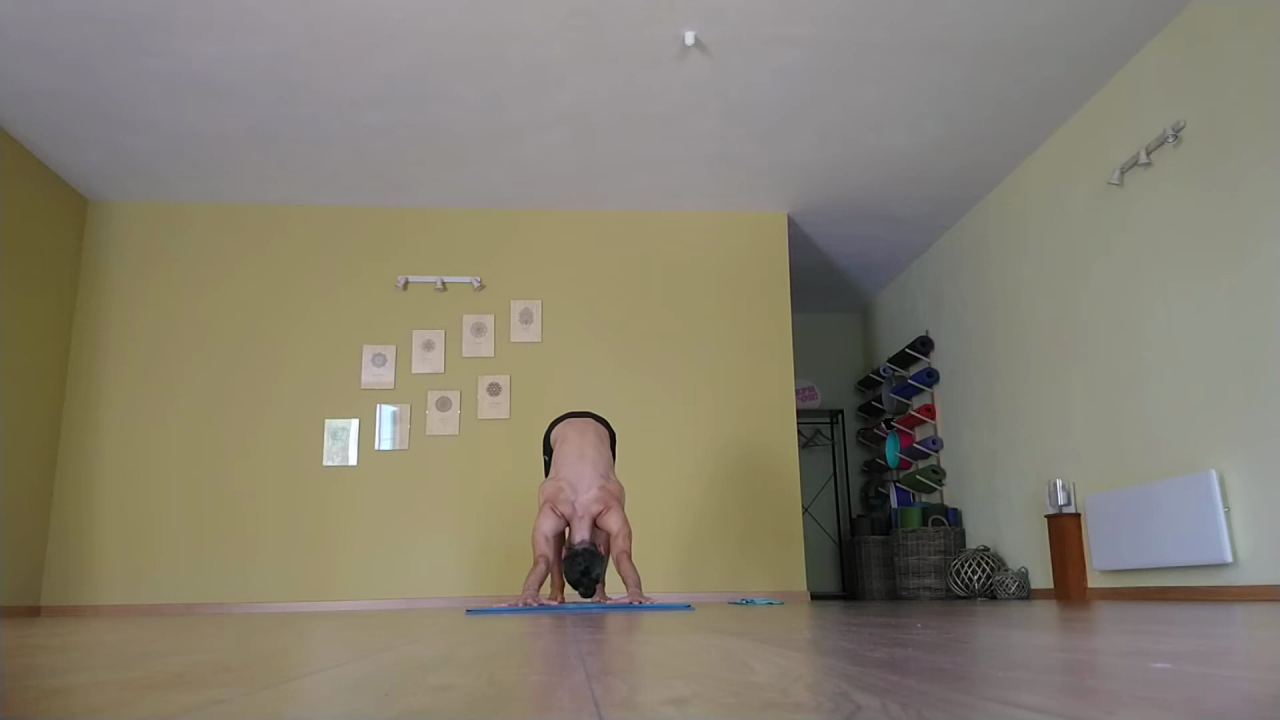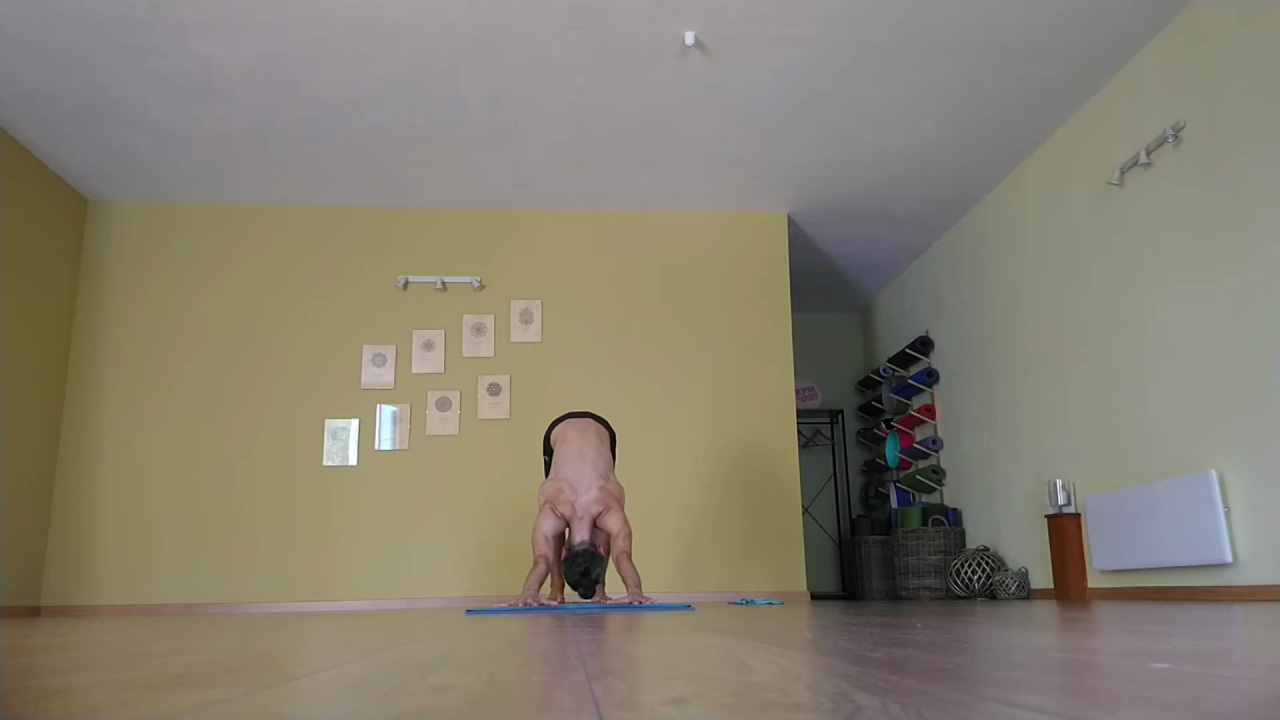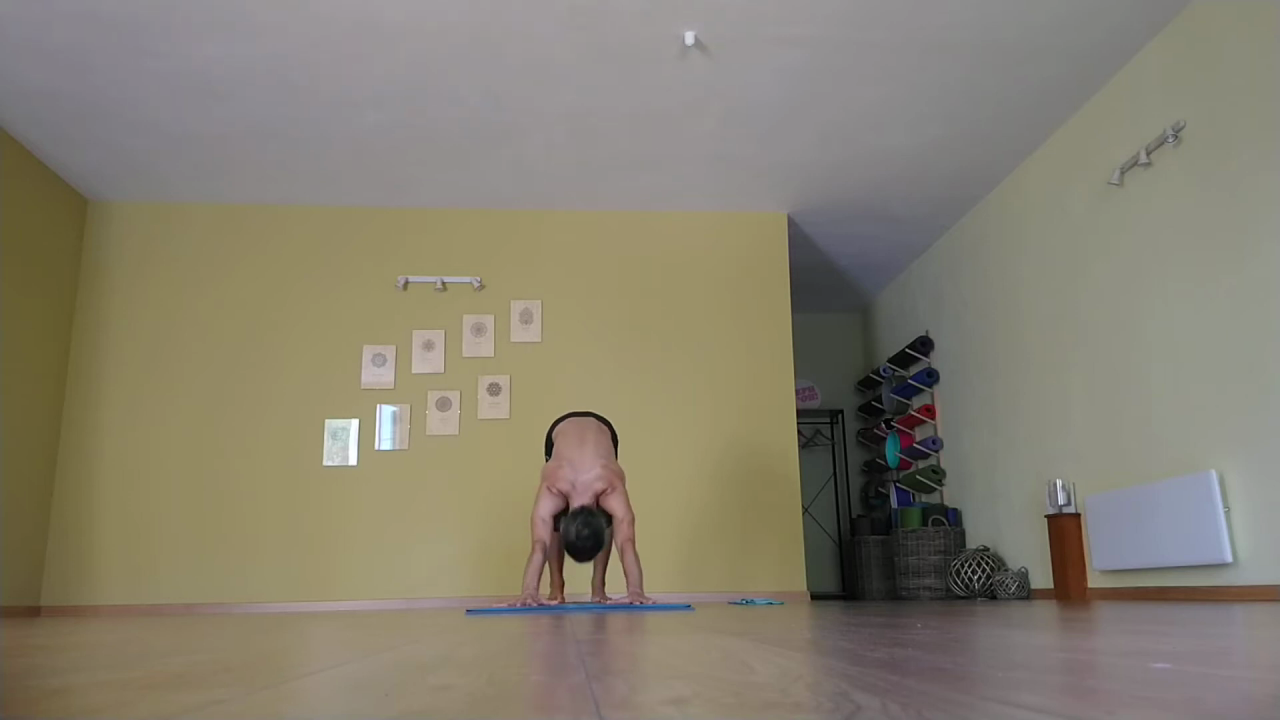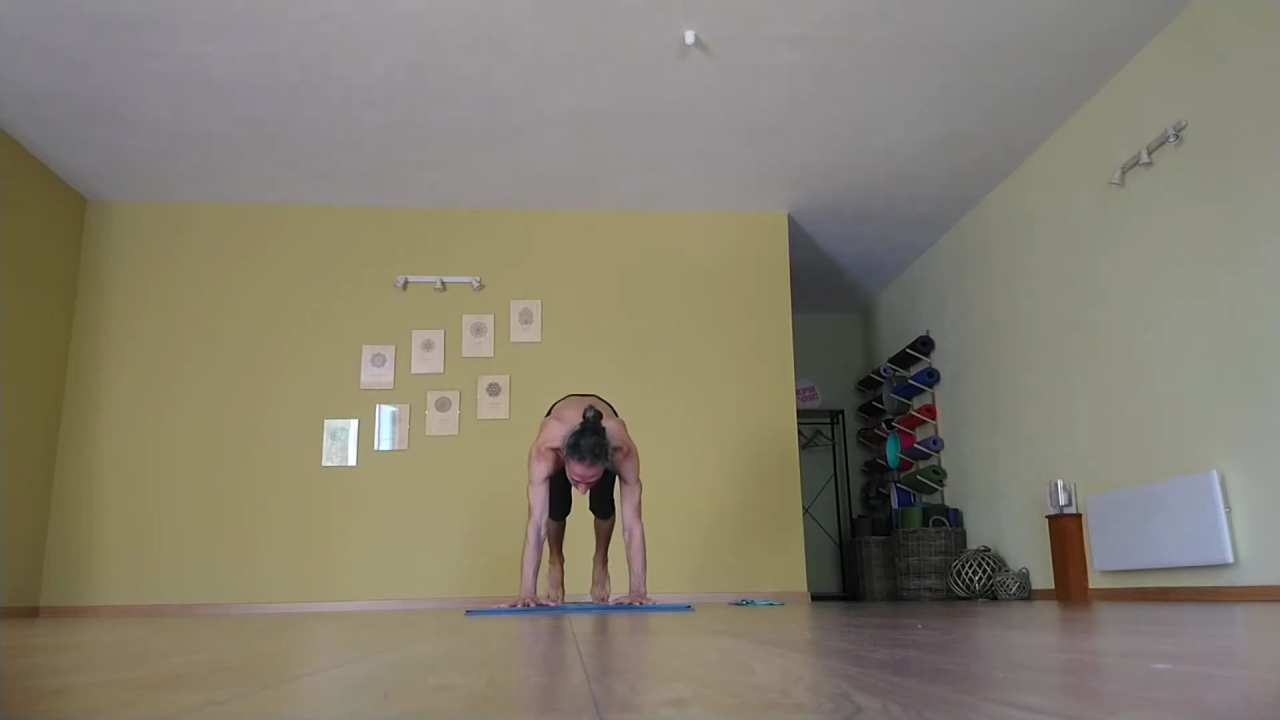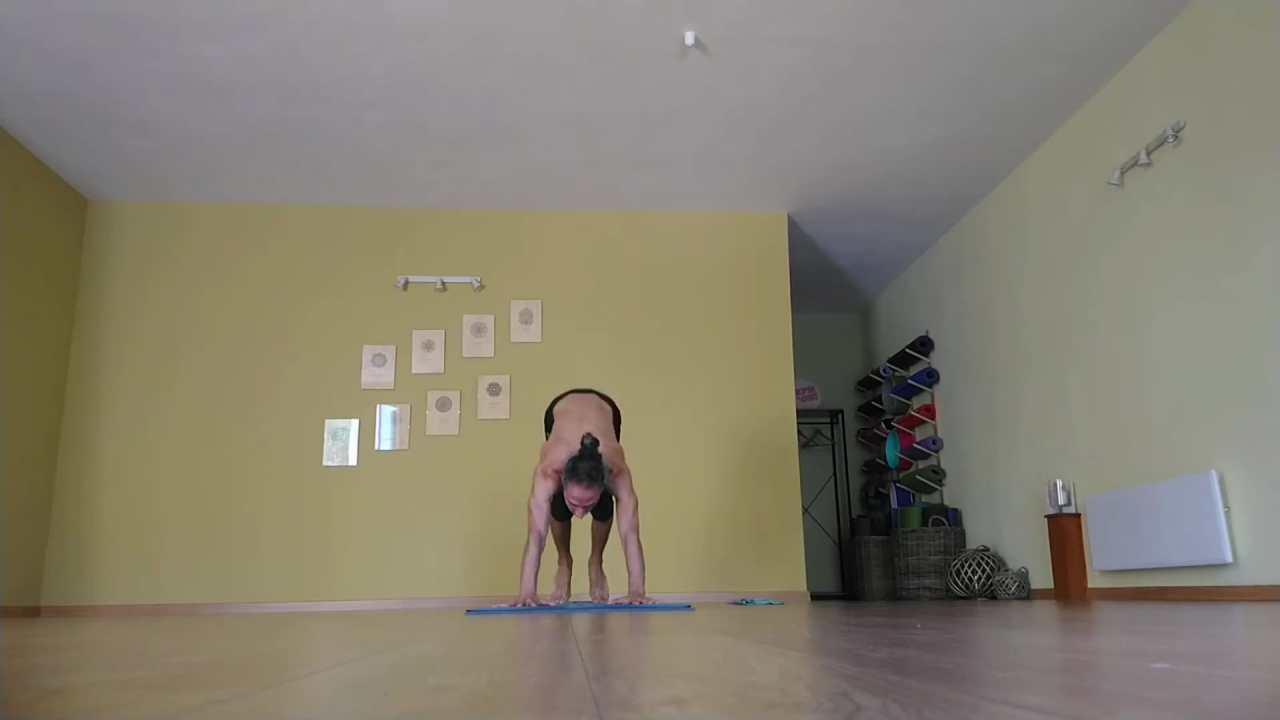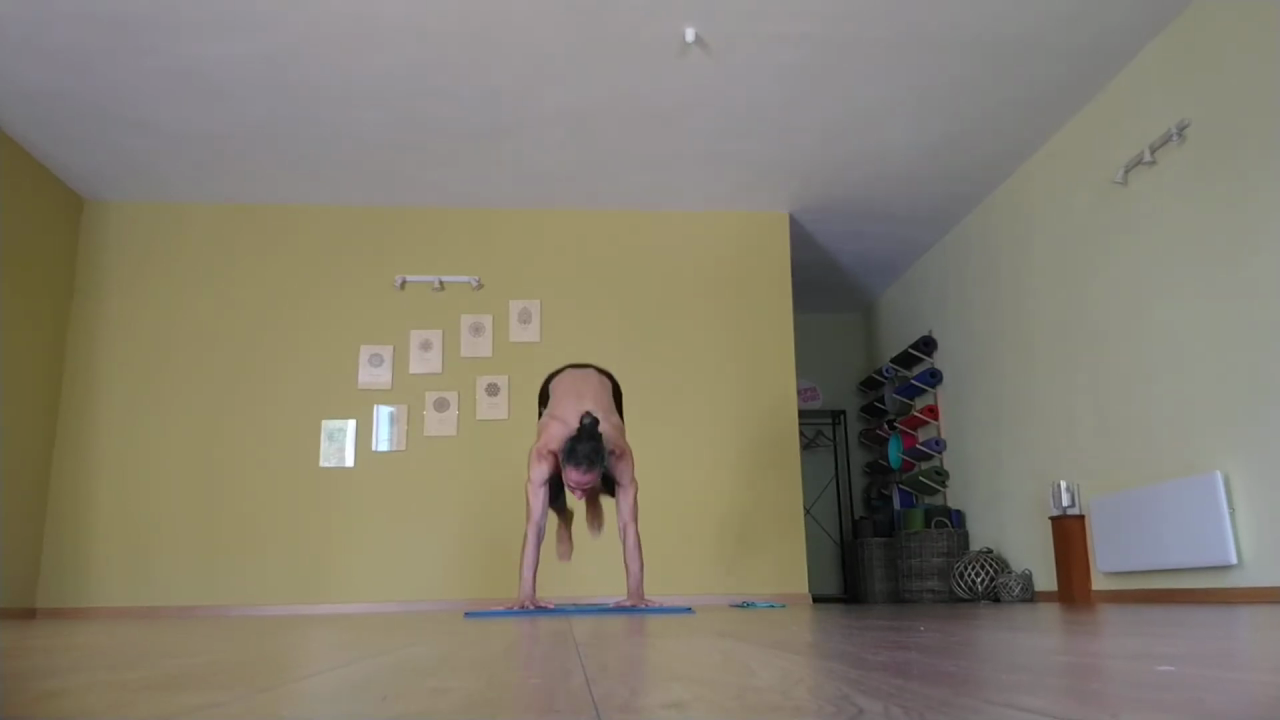
dt=0.7s
person 1, frame 1
left shoulder: (609, 508)
right shoulder: (552, 509)
left elbow: (623, 556)
right elbow: (541, 560)
left hip: (600, 429)
right hip: (558, 430)
left ankle: (600, 586)
right ankle: (556, 586)
person 1, frame 2
left shoulder: (609, 509)
right shoulder: (552, 510)
left elbow: (623, 557)
right elbow: (542, 560)
left hip: (600, 429)
right hip: (559, 430)
left ankle: (599, 586)
right ankle: (556, 586)
person 1, frame 3
left shoulder: (612, 488)
right shoulder: (552, 489)
left elbow: (626, 542)
right elbow: (539, 544)
left wrist: (635, 591)
right wrist: (529, 592)
right hip: (560, 429)
left knee: (605, 518)
right knee: (553, 520)
left ankle: (599, 585)
right ankle: (556, 585)
person 1, frame 4
left shoulder: (623, 451)
right shoulder: (545, 450)
left elbow: (632, 523)
right elbow: (536, 522)
left knee: (602, 505)
right knee: (557, 507)
left ankle: (600, 563)
right ankle: (555, 563)
person 1, frame 5
left shoulder: (616, 471)
right shoulder: (550, 470)
left elbow: (630, 532)
right elbow: (536, 533)
left wrist: (637, 587)
right wrist: (527, 589)
left knee: (603, 509)
right knee: (559, 510)
left ankle: (597, 562)
right ankle: (564, 562)
person 1, frame 6
left shoulder: (617, 452)
right shoulder: (545, 450)
left elbow: (628, 525)
right elbow: (535, 524)
left wrist: (636, 593)
right wrist: (526, 591)
left knee: (613, 487)
right knee: (552, 493)
left ankle: (594, 497)
right ankle: (564, 517)
